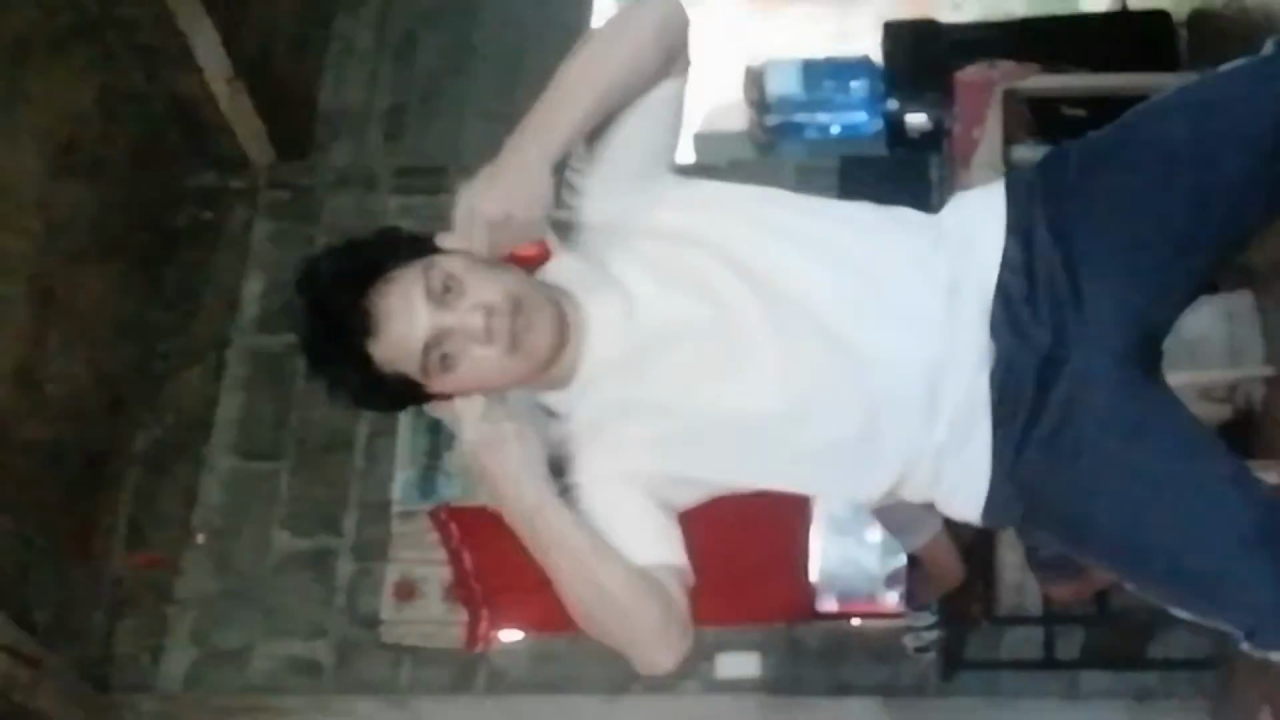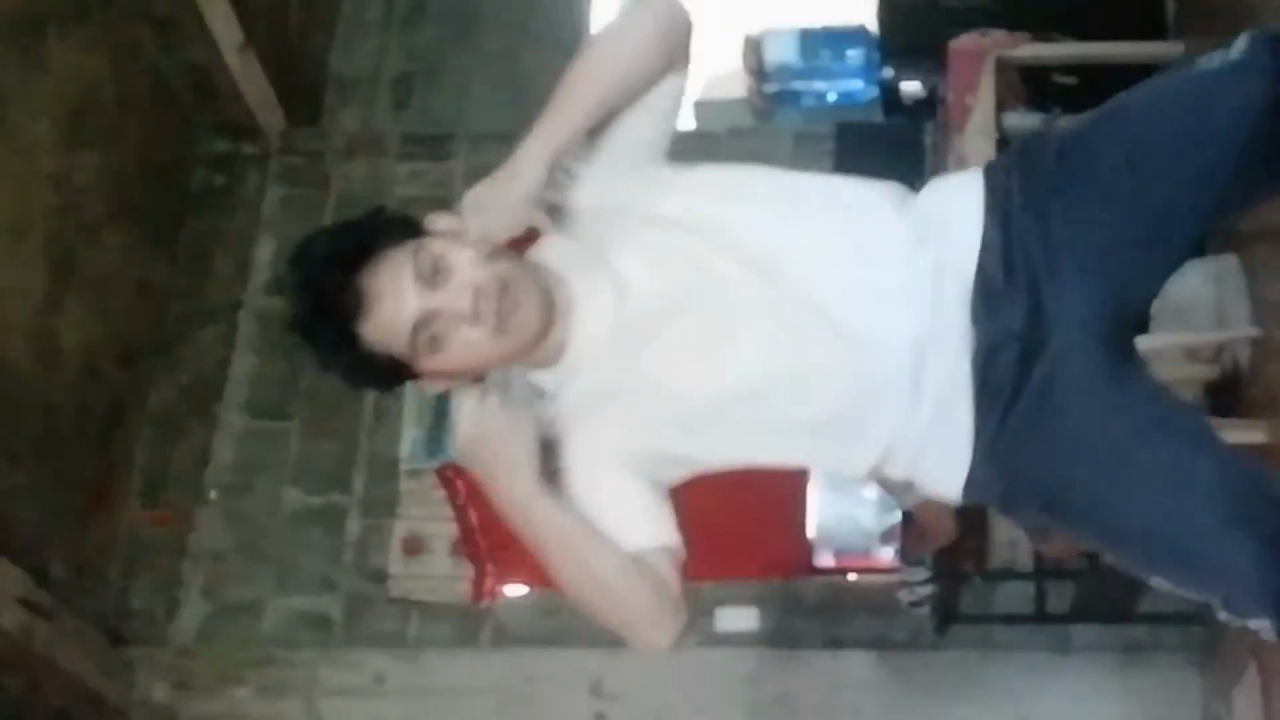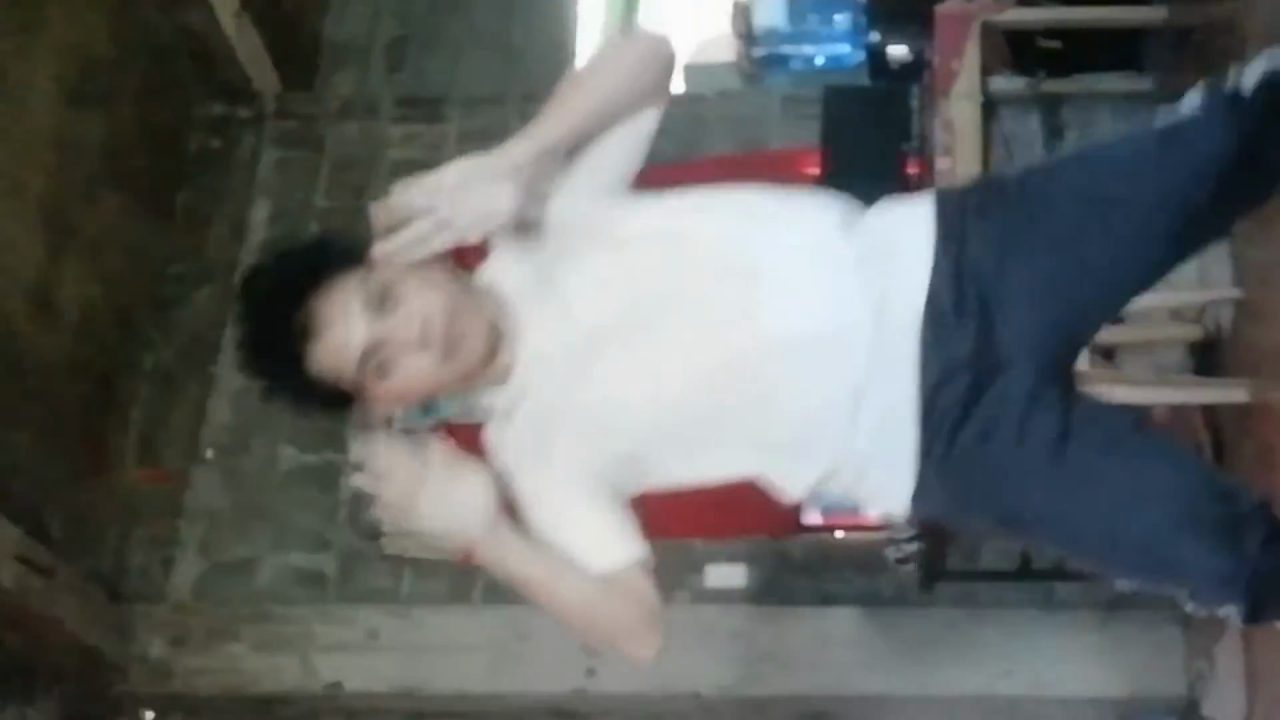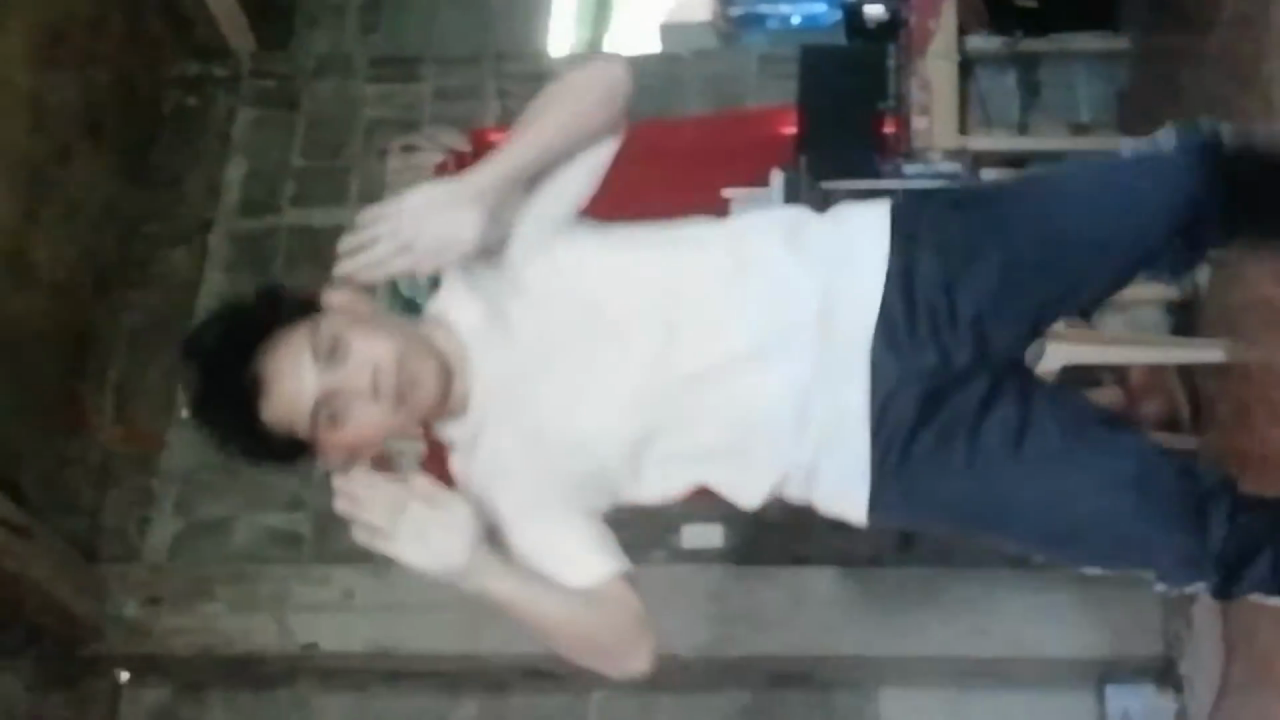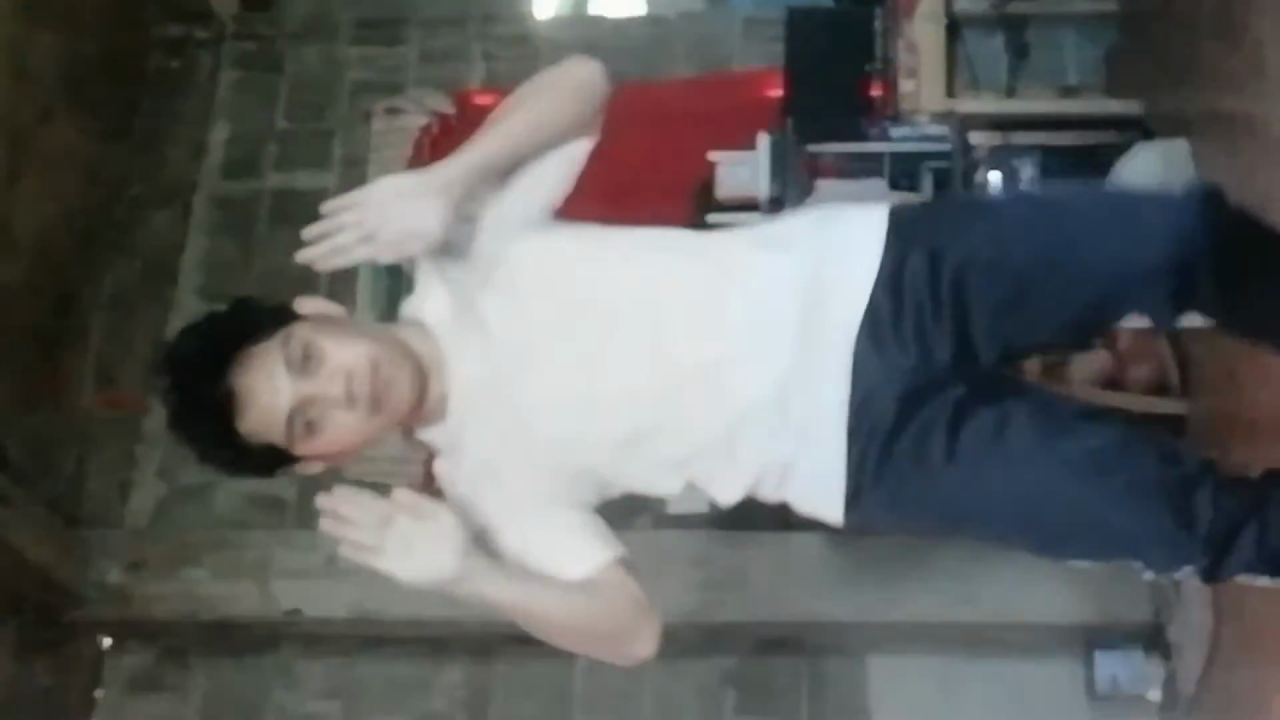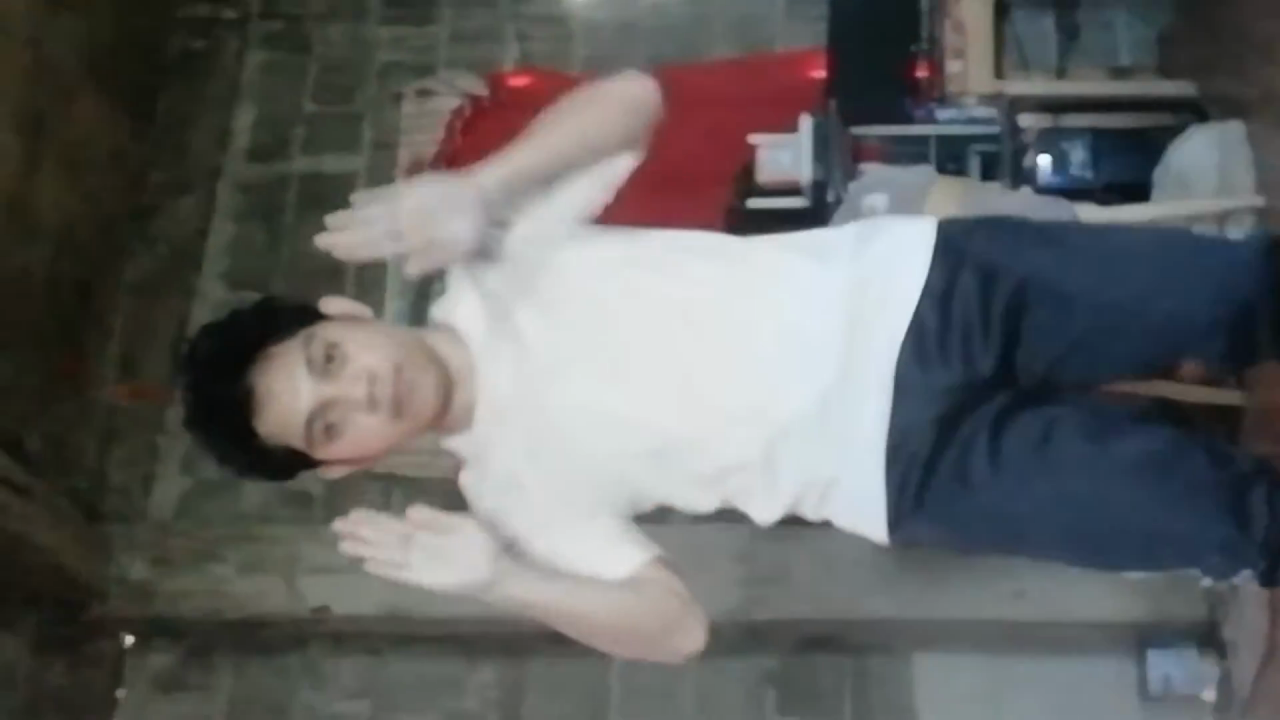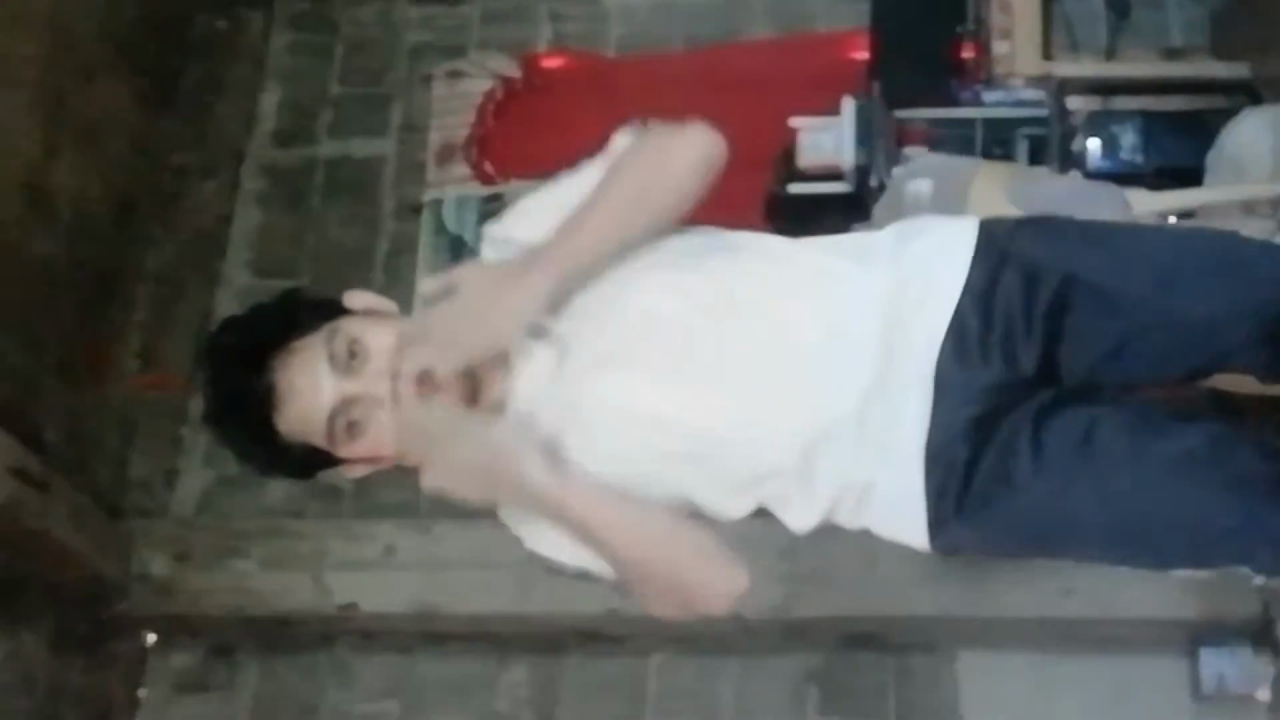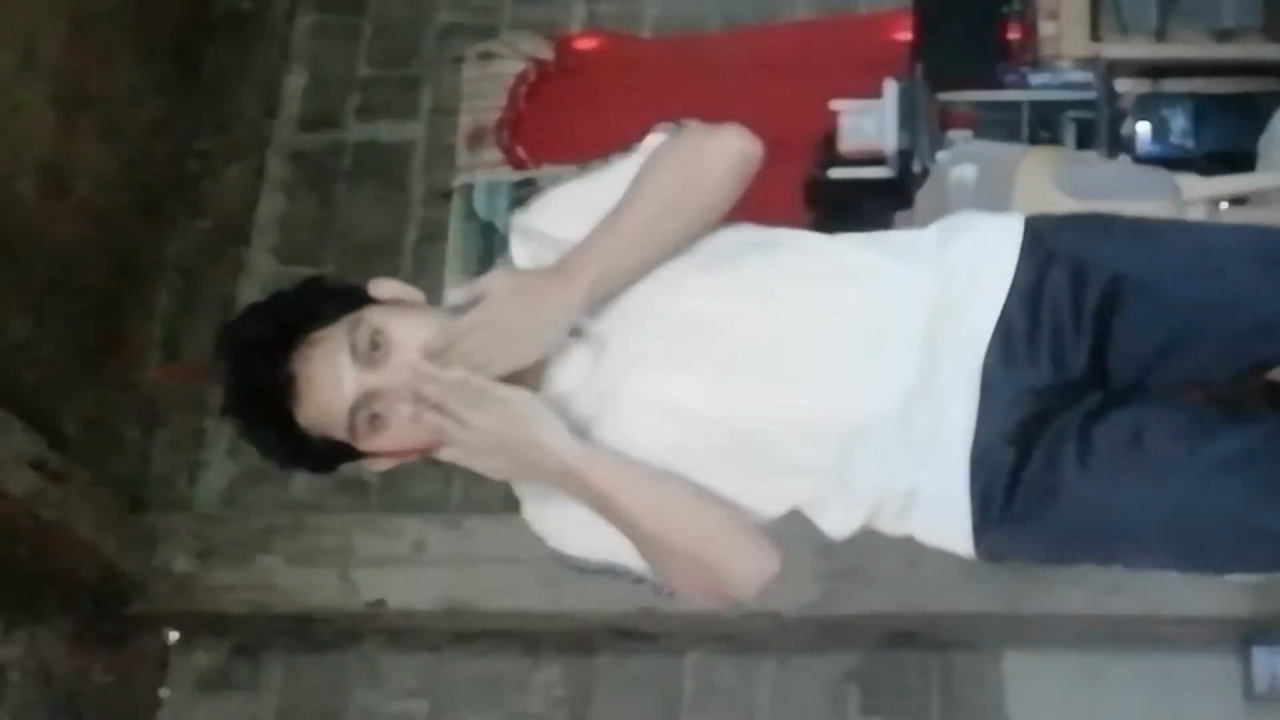
dt=0.1s
person 1, frame 1
left shoulder: (606, 217)
right shoulder: (609, 448)
right elbow: (659, 638)
left wrist: (522, 157)
right wrist: (521, 495)
right hip: (1006, 435)
person 1, frame 2
left shoulder: (596, 206)
right shoulder: (595, 429)
right elbow: (654, 617)
left wrist: (529, 160)
right wrist: (511, 487)
right hip: (992, 419)
person 1, frame 3
left shoulder: (536, 227)
right shoulder: (537, 444)
left elbow: (645, 57)
right elbow: (632, 621)
left wrist: (515, 165)
right wrist: (488, 537)
left hip: (940, 253)
right hip: (929, 432)
person 1, frame 4
left shoulder: (489, 259)
right shoulder: (500, 471)
left elbow: (607, 81)
right elbow: (626, 640)
left wrist: (483, 190)
right wrist: (473, 567)
left hip: (883, 267)
right hip: (884, 445)
left knee: (1188, 187)
person 1, frame 5
left shoulder: (458, 258)
right shoulder: (487, 475)
left elbow: (580, 85)
right elbow: (628, 625)
left wrist: (443, 180)
right wrist: (466, 572)
left hip: (863, 269)
right hip: (870, 444)
left knee: (1183, 240)
right knee: (1185, 513)
person 1, frame 6
left shoulder: (493, 266)
right shoulder: (512, 483)
left elbow: (631, 98)
right elbow: (672, 624)
left wrist: (472, 191)
right wrist: (492, 579)
left hip: (907, 280)
right hip: (906, 459)
person 1, frame 7
left shoulder: (518, 245)
right shoulder: (543, 501)
left elbow: (692, 148)
right elbow: (713, 579)
left wrist: (529, 286)
right wrist: (537, 481)
left hip: (945, 282)
right hip: (950, 468)
person 1, frame 8
left shoulder: (545, 241)
right shoulder: (564, 492)
left elbow: (724, 149)
right elbow: (742, 563)
left wrist: (560, 294)
right wrist: (560, 457)
